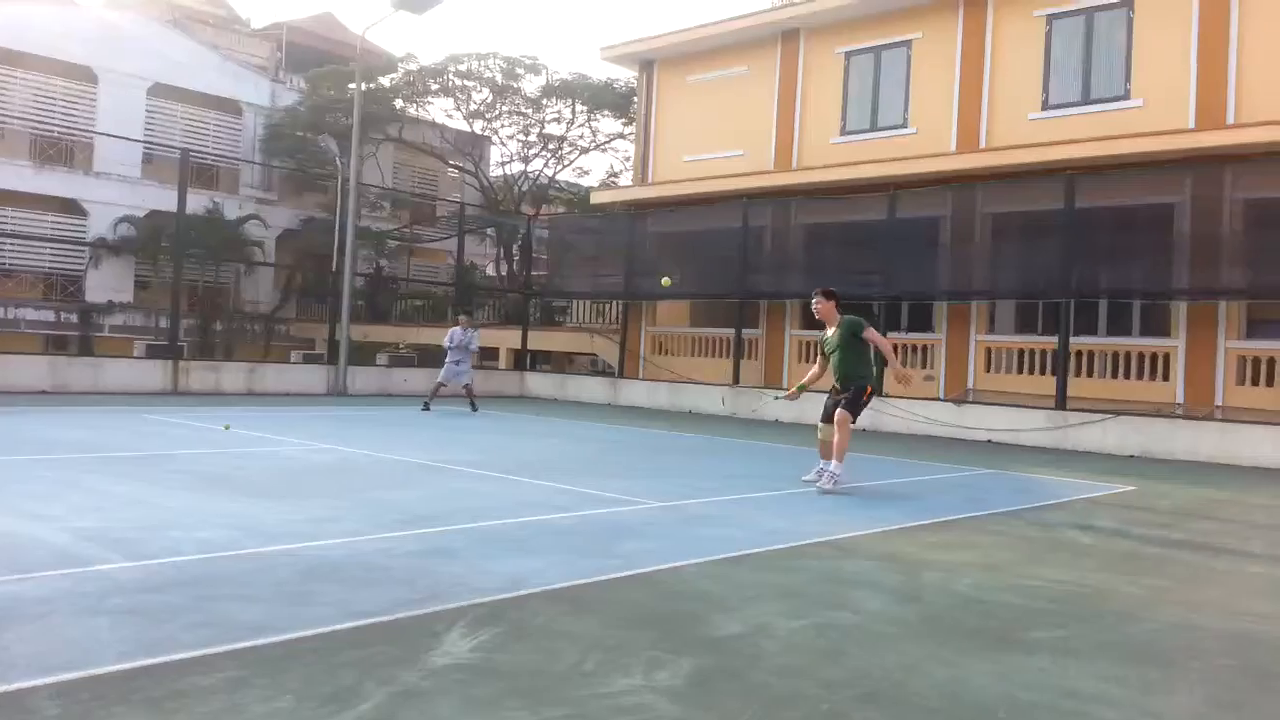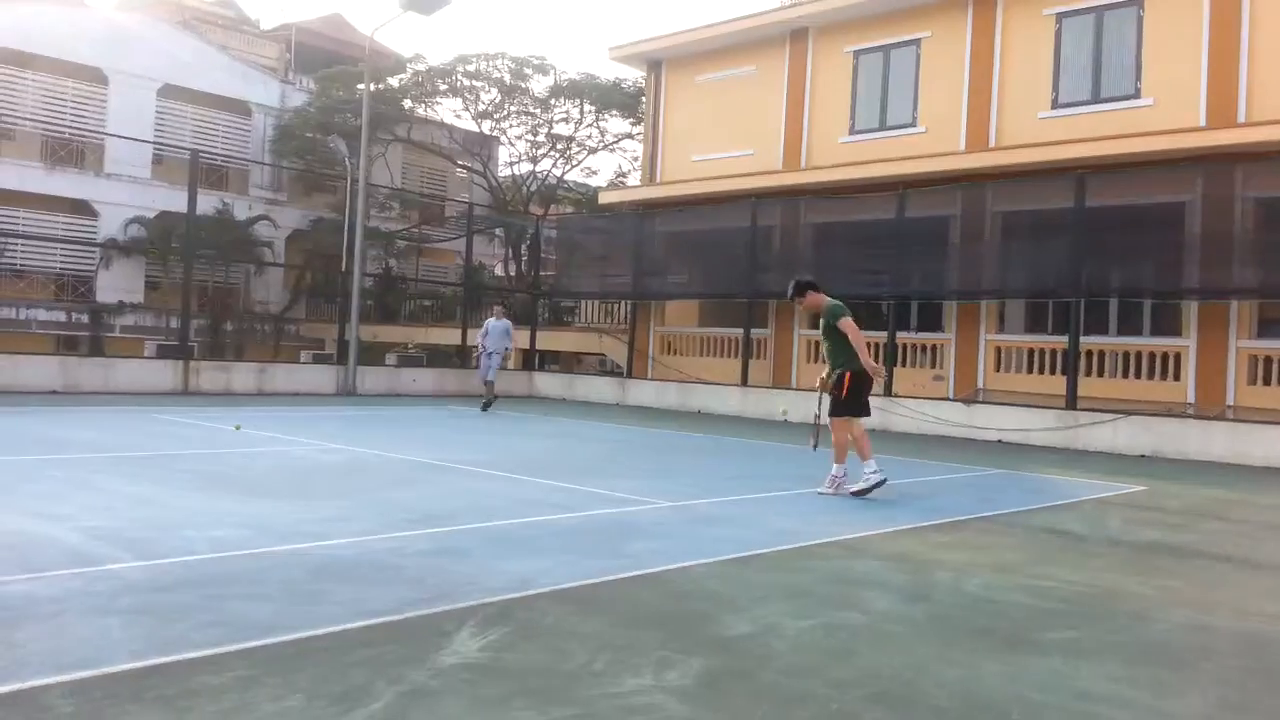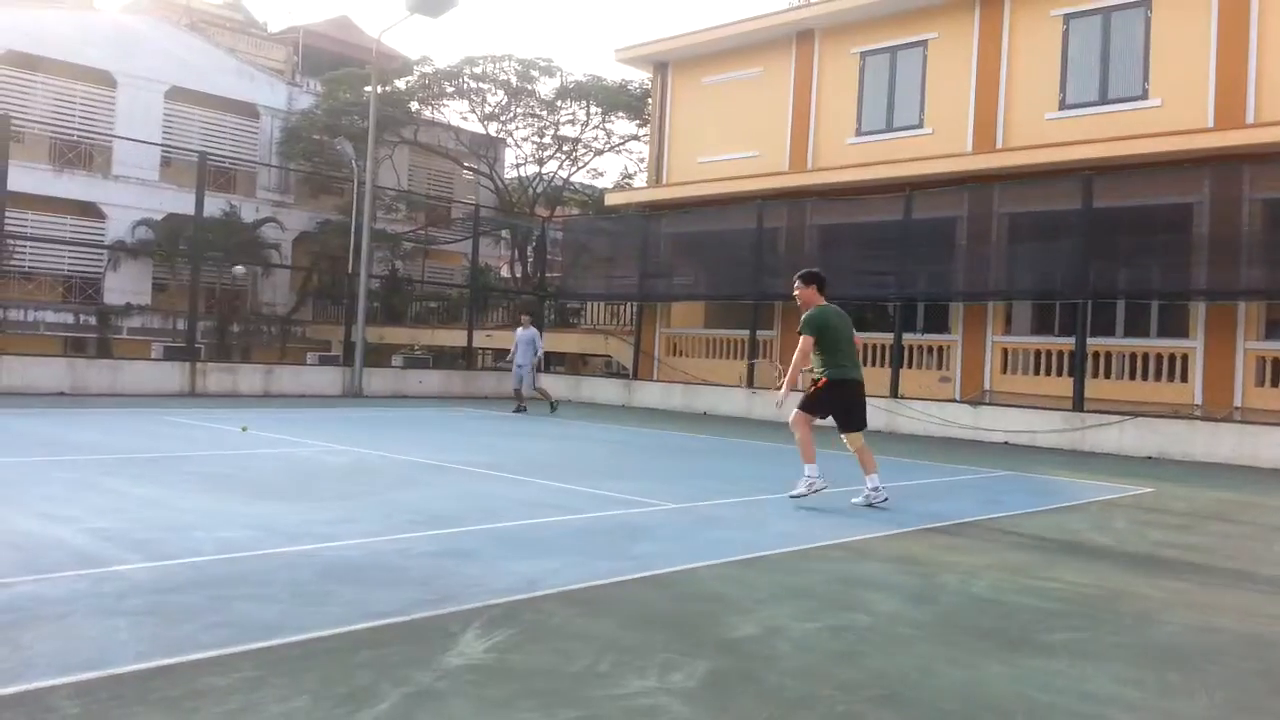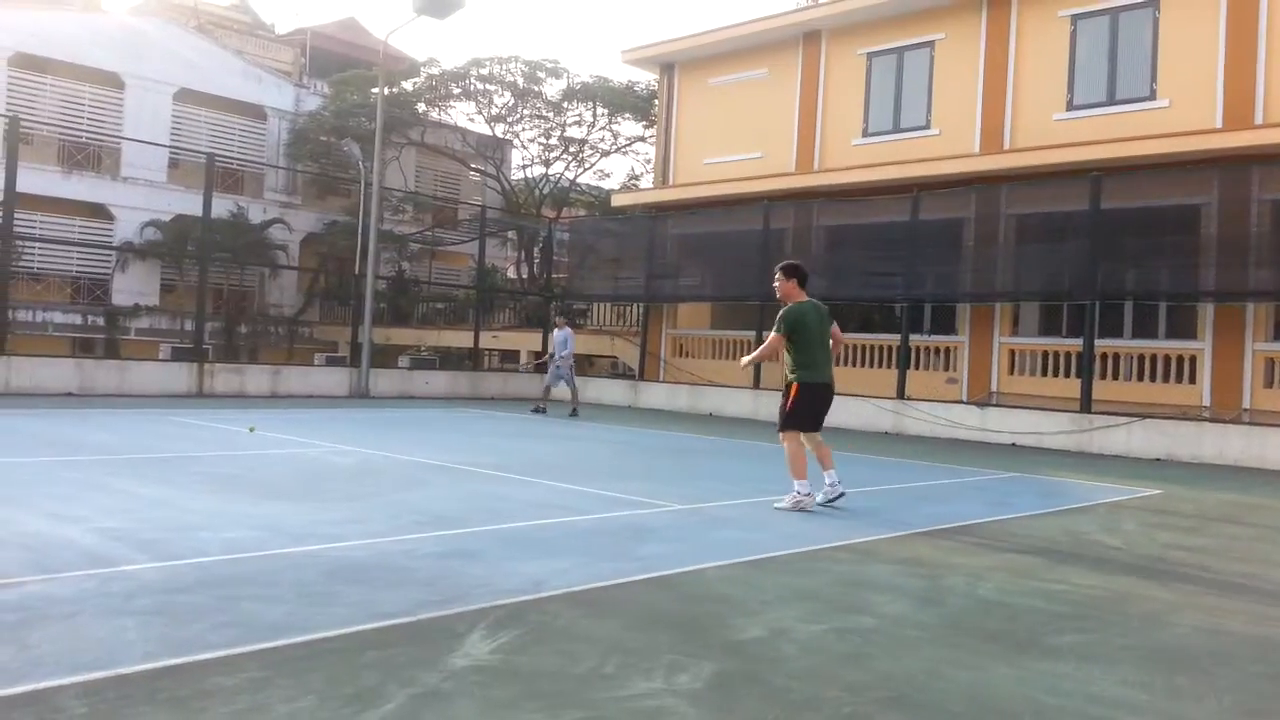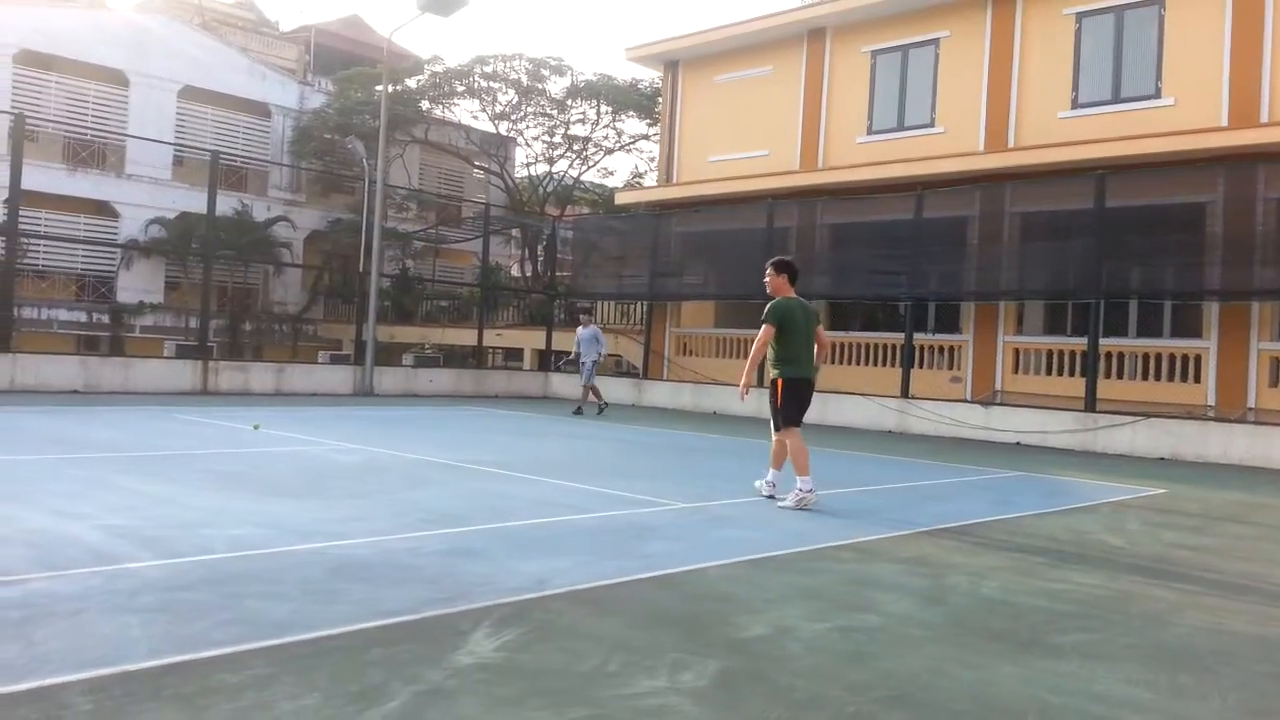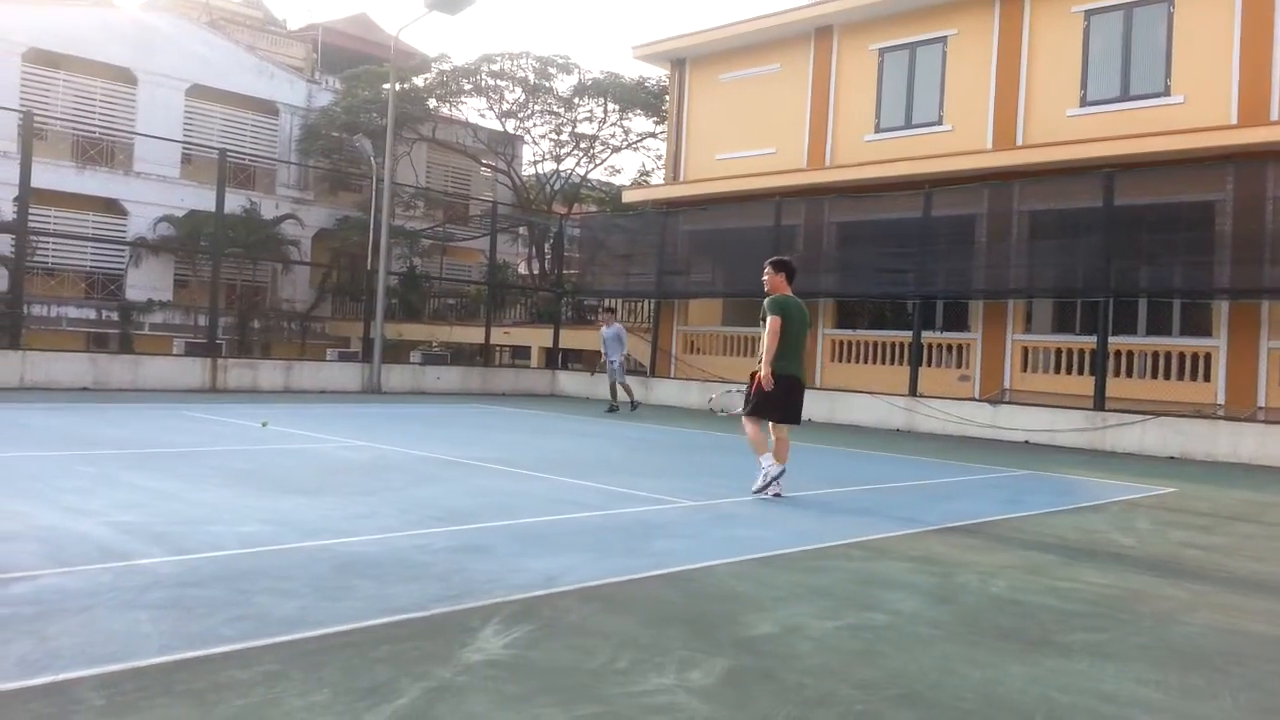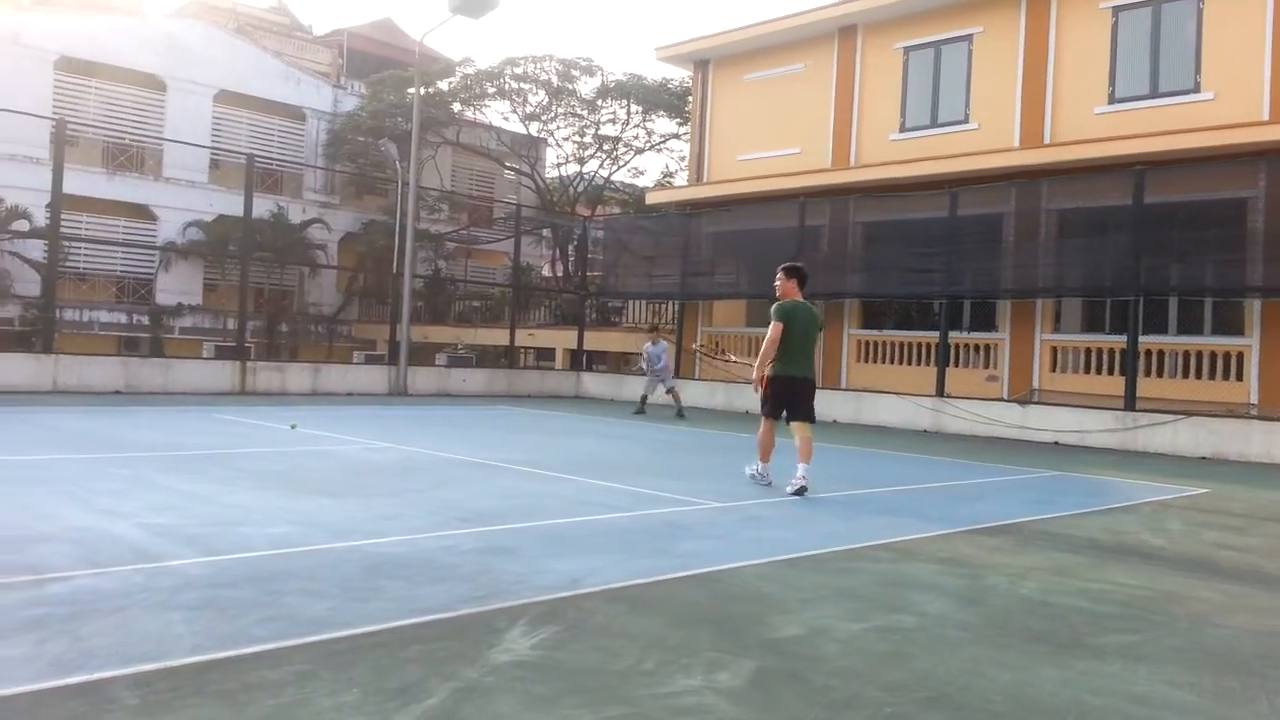
dt=0.3s
person 1, frame 1
left shoulder: (852, 323)
right shoulder: (825, 337)
left elbow: (879, 340)
right elbow: (819, 369)
left wrist: (895, 364)
right wrist: (800, 387)
left hip: (861, 386)
right hip: (840, 388)
left knee: (840, 418)
right knee: (825, 428)
left ankle: (835, 473)
right ankle: (824, 469)
person 1, frame 2
left shoulder: (831, 309)
right shoulder: (832, 311)
left elbow: (854, 331)
left wrist: (866, 360)
right wrist: (827, 374)
left hip: (851, 373)
right hip: (859, 373)
left knee: (838, 424)
right knee: (853, 425)
left ankle: (837, 475)
right ankle: (873, 472)
person 1, frame 3
left shoulder: (811, 317)
right shoulder: (840, 313)
left elbow: (802, 352)
right elbow: (856, 343)
left wrist: (786, 385)
left hip: (832, 381)
right hip: (854, 381)
left knee: (799, 419)
right knee: (854, 437)
left ankle: (812, 477)
right ankle: (875, 489)
person 1, frame 4
left shoulder: (788, 313)
right shoulder: (821, 309)
left elbow: (769, 349)
right elbow: (838, 339)
left wrist: (748, 359)
left hip: (803, 383)
right hip: (825, 382)
left knee: (790, 435)
right knee: (812, 436)
left ankle: (803, 493)
right ankle: (833, 484)
person 1, frame 5
left shoulder: (777, 307)
right shoulder: (808, 308)
left elbow: (762, 342)
right elbow: (822, 343)
left wrist: (747, 374)
right wrist: (813, 369)
left hip: (786, 378)
right hip: (805, 378)
left knee: (789, 432)
right knee: (780, 432)
left ankle: (805, 489)
right ankle: (771, 482)
person 1, frame 6
left shoulder: (773, 302)
right shoulder: (801, 308)
left elbow: (772, 332)
left wrist: (766, 364)
left hip: (773, 372)
right hip: (796, 376)
left knee: (751, 420)
right knee: (780, 428)
left ankle: (770, 466)
right ankle: (775, 482)
person 1, frame 7
left shoulder: (781, 308)
right shoulder: (814, 313)
left elbow: (772, 339)
left wrist: (758, 369)
left hip: (779, 374)
right hip: (806, 377)
left knee: (768, 422)
right knee: (801, 428)
left ankle: (762, 471)
right ankle: (801, 476)
